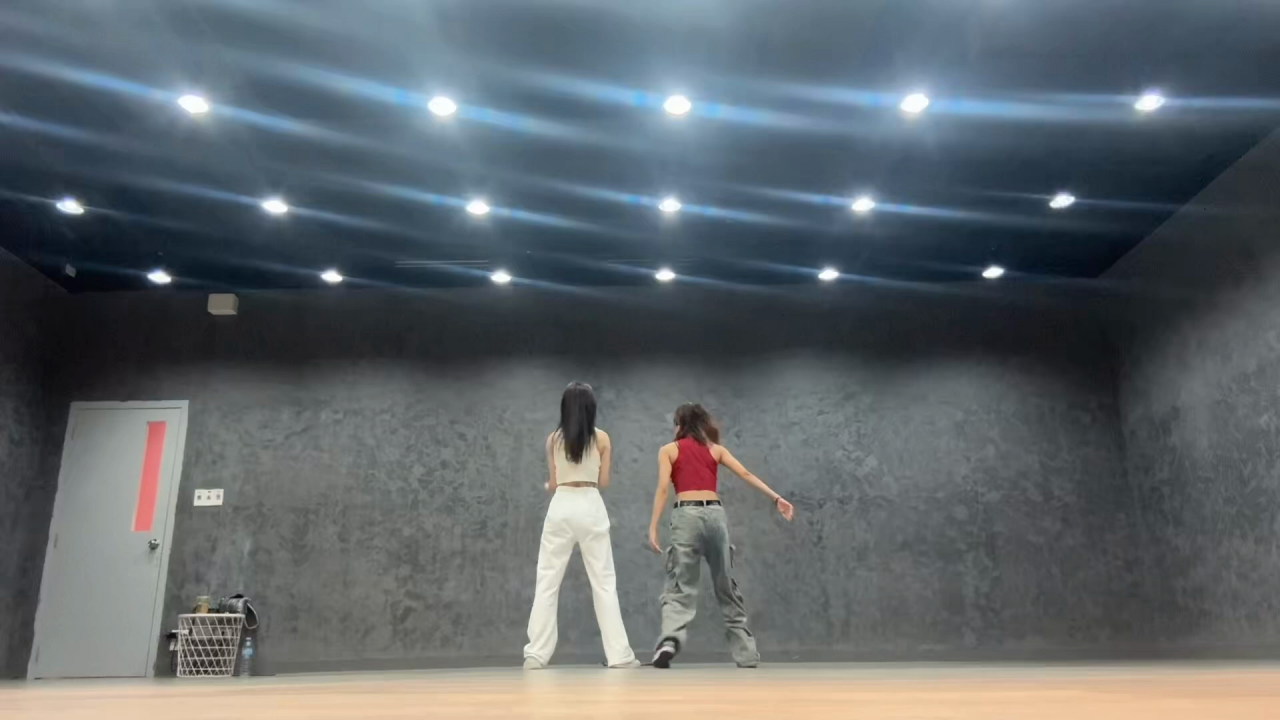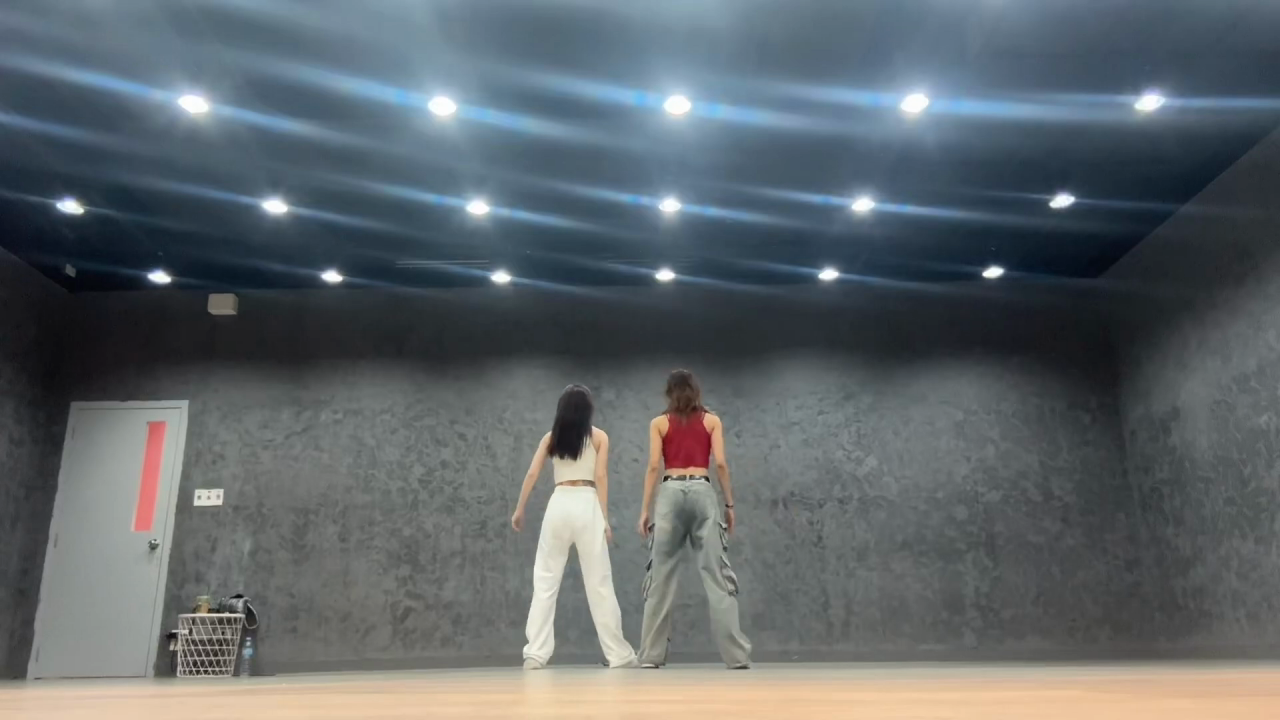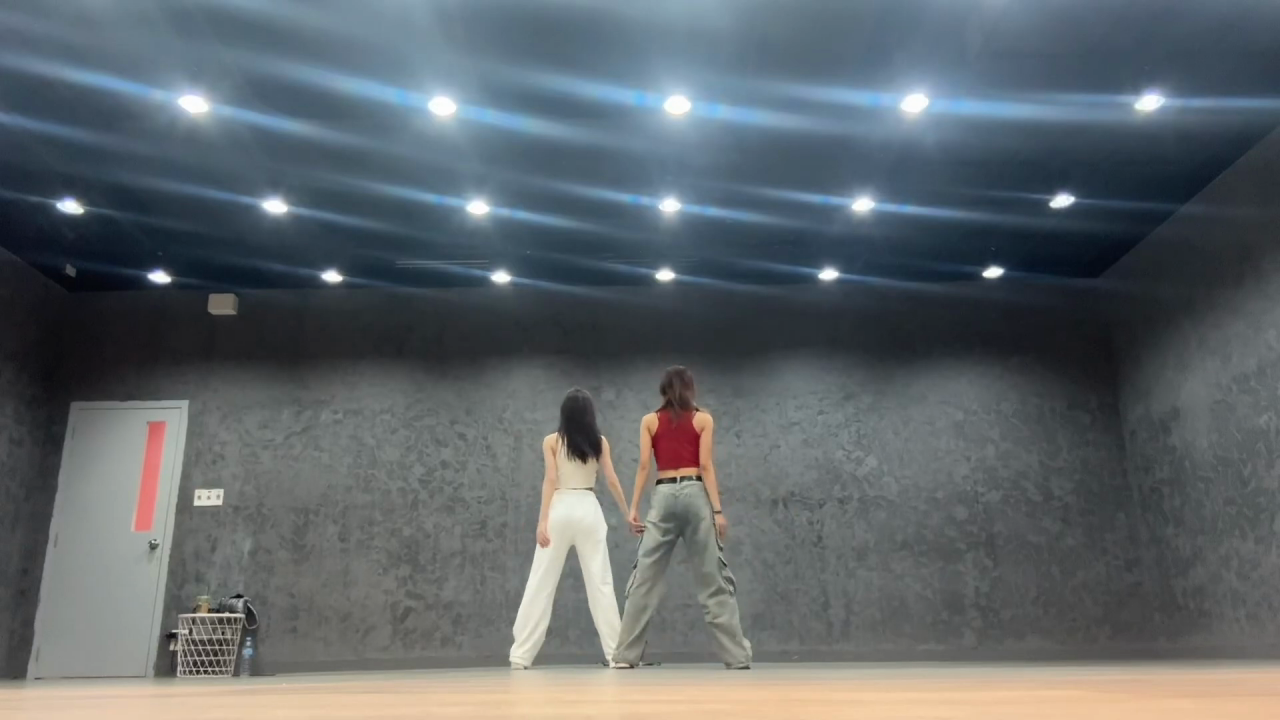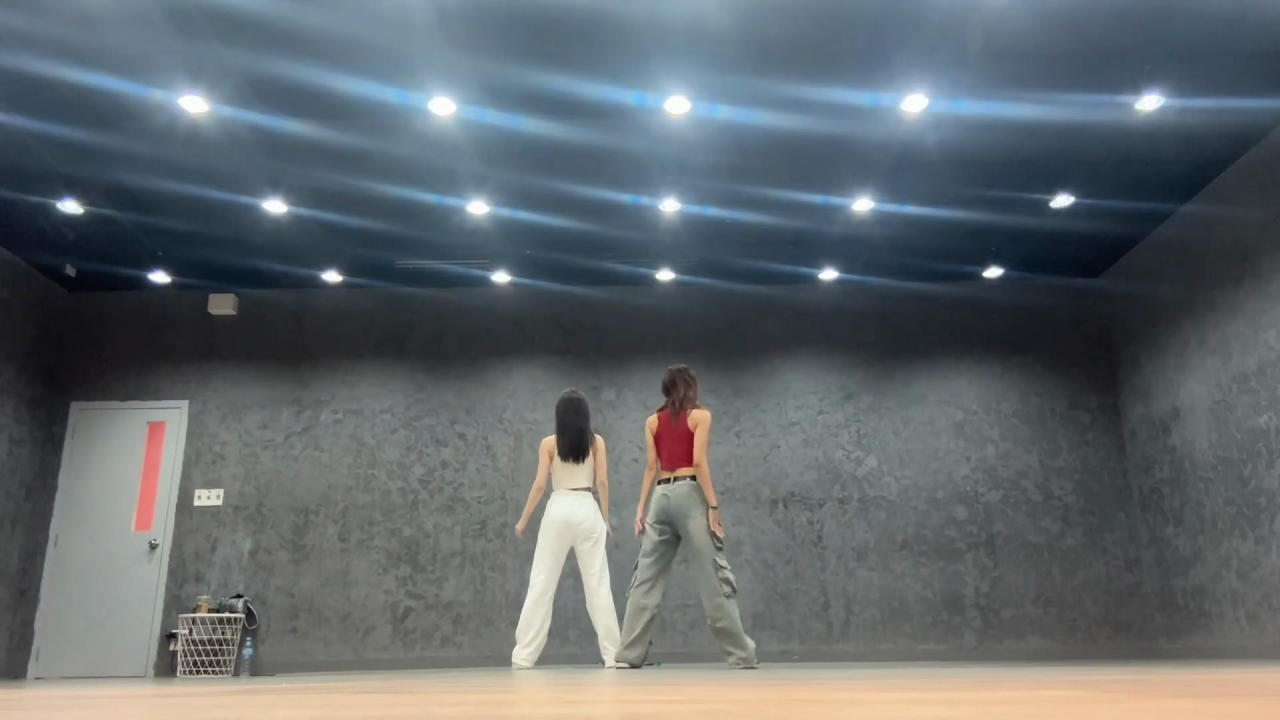
dt=0.5s
person 1, frame 1
left shoulder: (669, 450)
right shoulder: (716, 449)
left elbow: (664, 488)
right elbow: (744, 473)
left wrist: (653, 527)
right wrist: (776, 496)
left hip: (687, 516)
right hip: (715, 515)
left knee: (679, 590)
right knee: (727, 591)
left ankle: (670, 638)
right ankle: (746, 653)
person 1, frame 2
left shoulder: (659, 423)
right shoulder: (712, 420)
left elbow: (654, 466)
right elbow: (720, 462)
left wrist: (645, 509)
right wrist: (729, 504)
left hip: (671, 493)
right hip: (703, 493)
left knee: (661, 576)
right knee: (717, 574)
left ankle: (652, 655)
right ankle: (736, 655)
person 1, frame 3
left shoulder: (650, 421)
right shoulder: (703, 419)
left elbow: (644, 466)
right elbow: (706, 466)
left wrist: (633, 507)
right wrist: (718, 510)
left hip: (663, 496)
right hip: (695, 495)
left knee: (645, 577)
right knee: (714, 578)
left ankle: (625, 655)
right ankle: (737, 655)
person 1, frame 4
left shoulder: (653, 421)
right shoulder: (700, 416)
left elbow: (651, 468)
right elbow: (699, 463)
left wrist: (641, 509)
right wrist: (713, 506)
left hip: (661, 498)
right hip: (690, 495)
left knee: (647, 579)
right knee: (713, 577)
left ankle: (628, 655)
right ankle: (741, 655)
person 2, frame 1
left shoulder: (554, 438)
right shoulder: (601, 438)
left elbow: (553, 482)
right elbow: (604, 481)
left hip: (561, 506)
right hip: (591, 507)
left knee: (547, 582)
right knee: (603, 582)
left ankle: (536, 654)
right ankle: (619, 654)
person 2, frame 2
left shoulder: (550, 438)
right shoulder: (599, 436)
left elbow: (532, 475)
right elbow: (601, 477)
left wrist: (519, 510)
right wrist: (604, 517)
left hip: (559, 504)
right hip: (587, 505)
left knee: (546, 583)
right knee: (599, 583)
left ankle: (536, 654)
right ankle: (619, 655)
person 2, frame 3
left shoulder: (552, 441)
right shoulder: (600, 441)
left elbow: (550, 482)
right elbow: (612, 480)
left wrist: (543, 520)
right wrist: (628, 514)
left hip: (560, 510)
right hip: (589, 510)
left knee: (540, 584)
right knee: (601, 584)
left ankle: (521, 655)
right ankle: (617, 653)
person 2, frame 4
left shoulder: (549, 443)
right shoulder: (596, 442)
left elbow: (540, 484)
right elbow: (602, 482)
left wrist: (523, 519)
right wrist: (606, 519)
left hip: (558, 510)
right hip: (587, 511)
left knee: (542, 585)
right knee: (598, 585)
left ankle: (524, 656)
right ankle: (613, 655)
